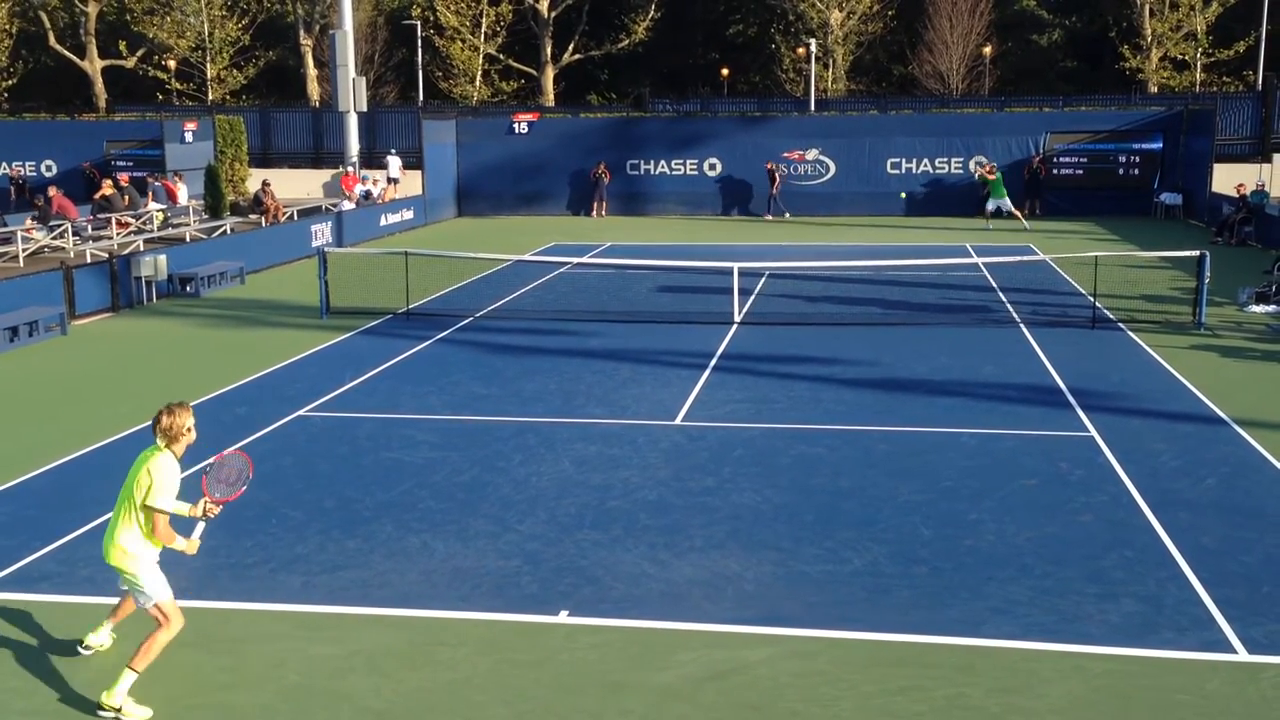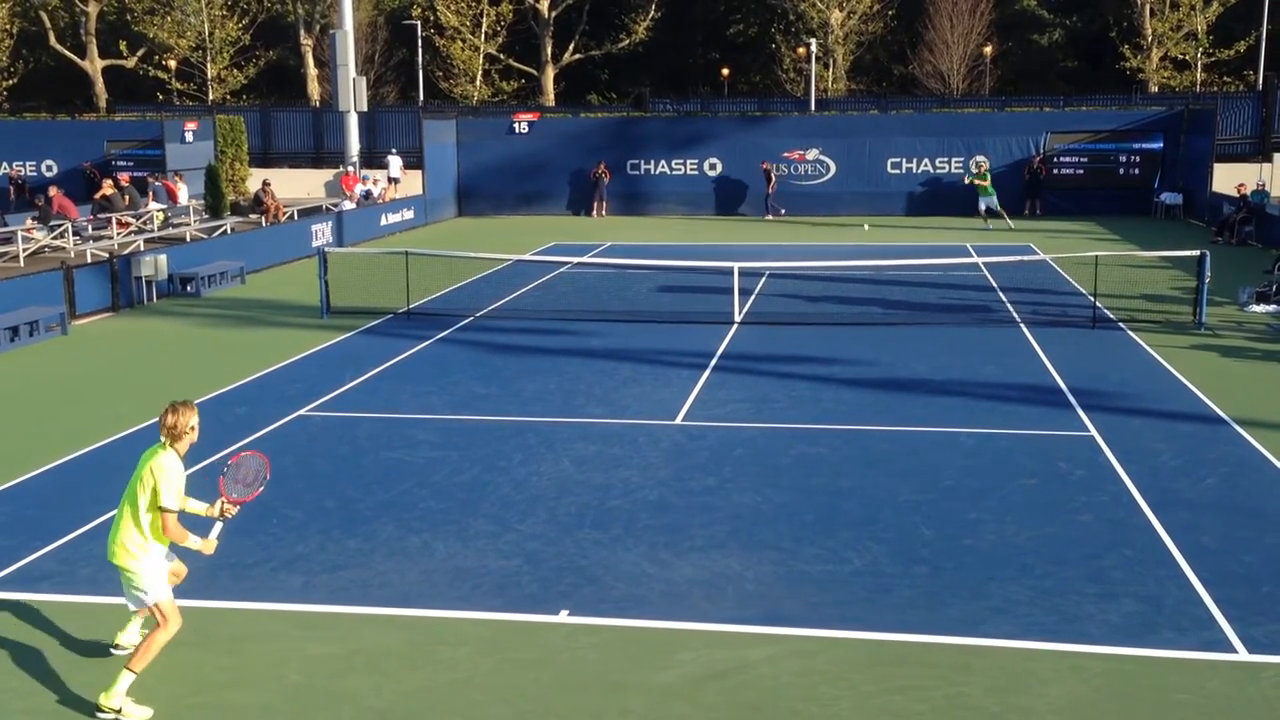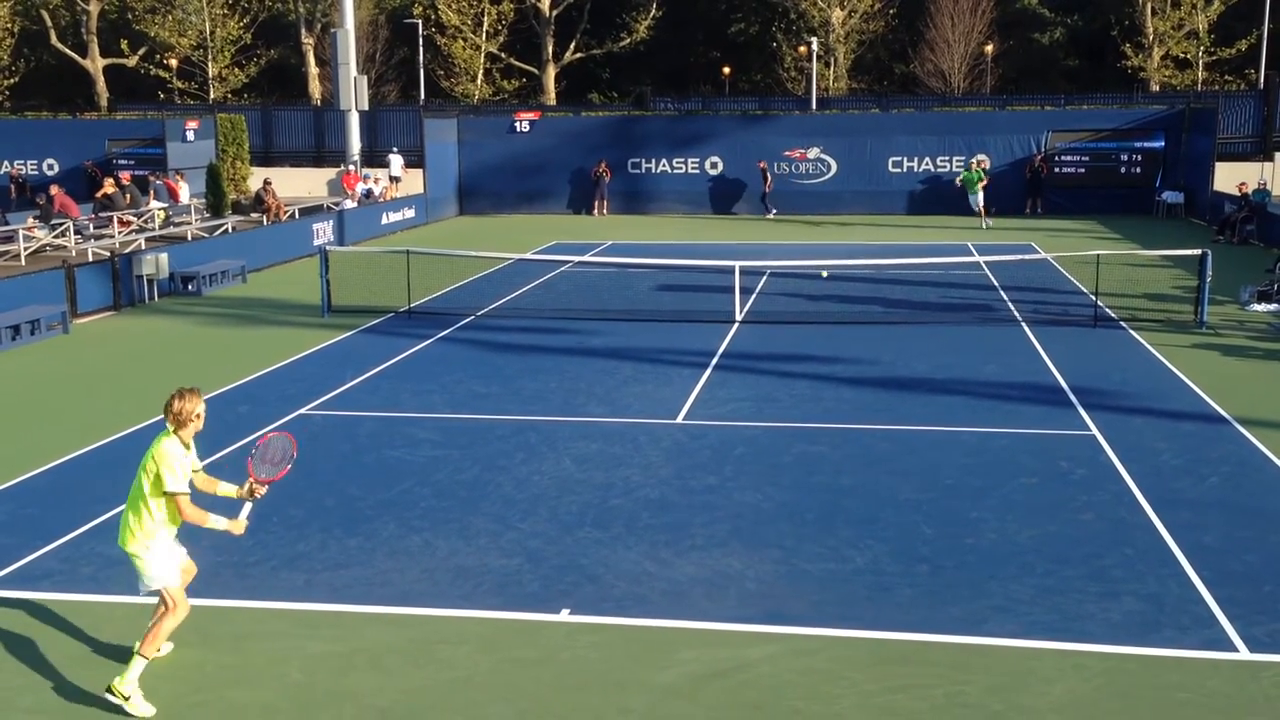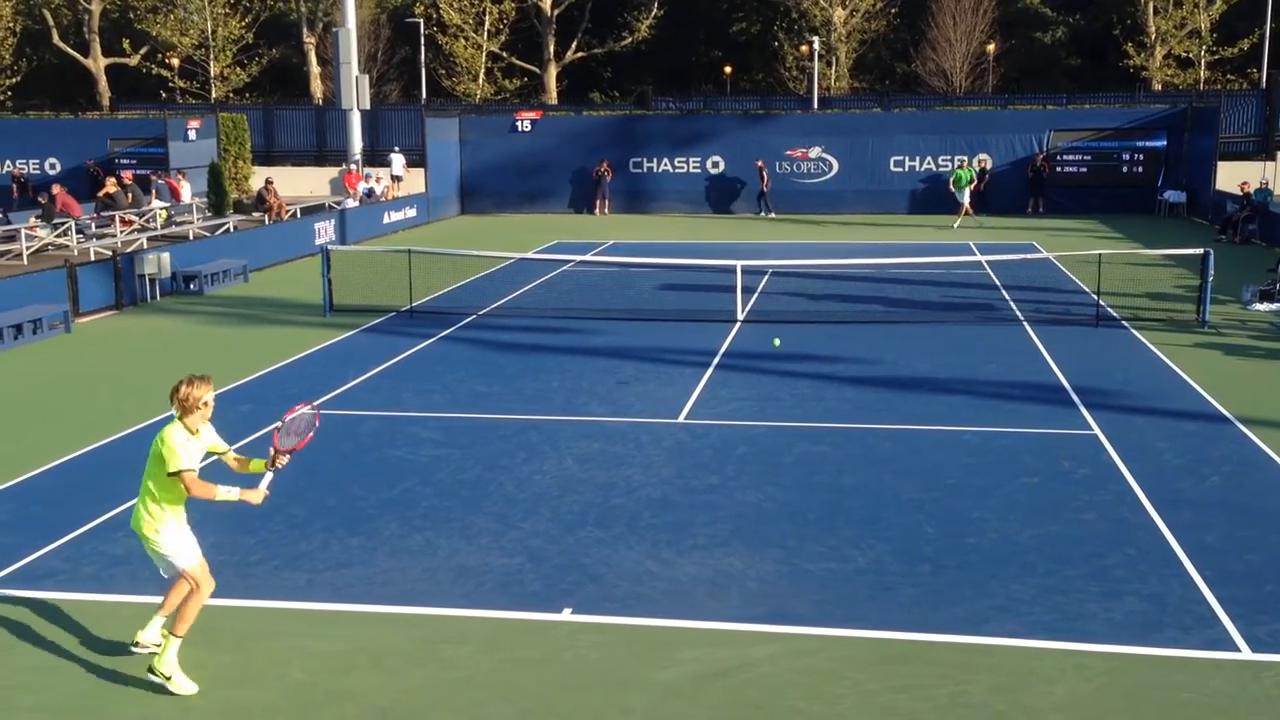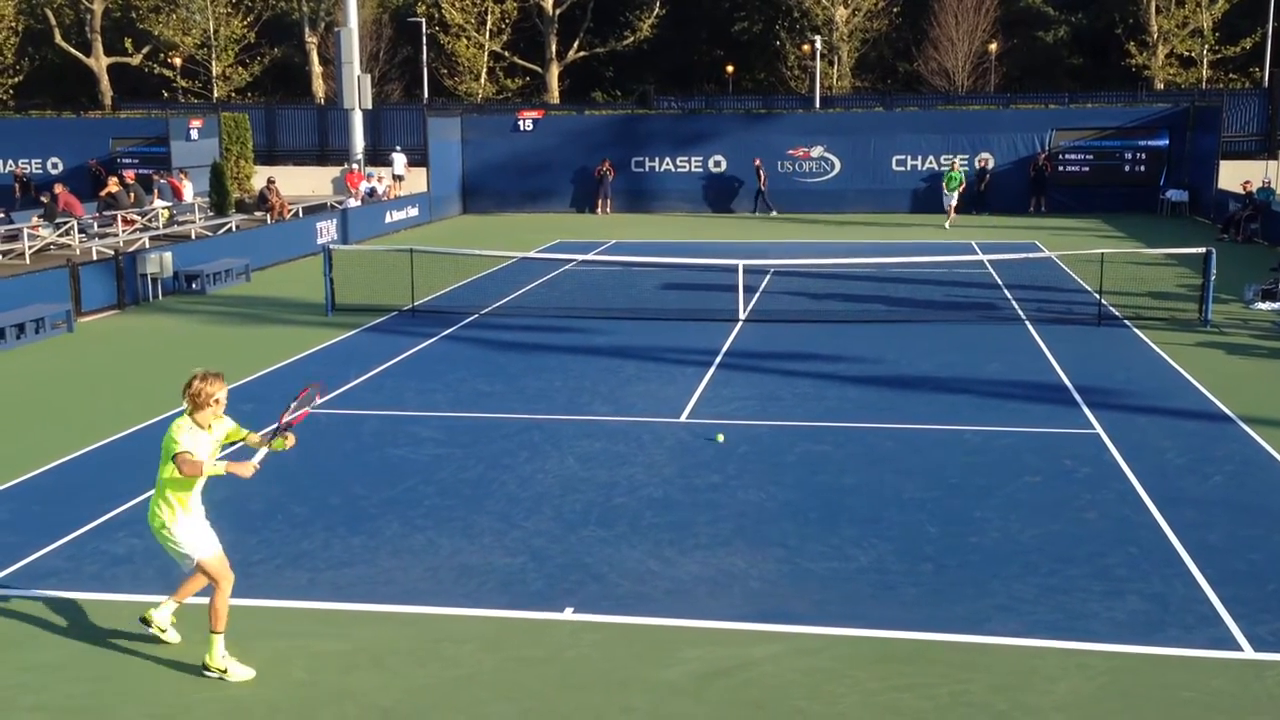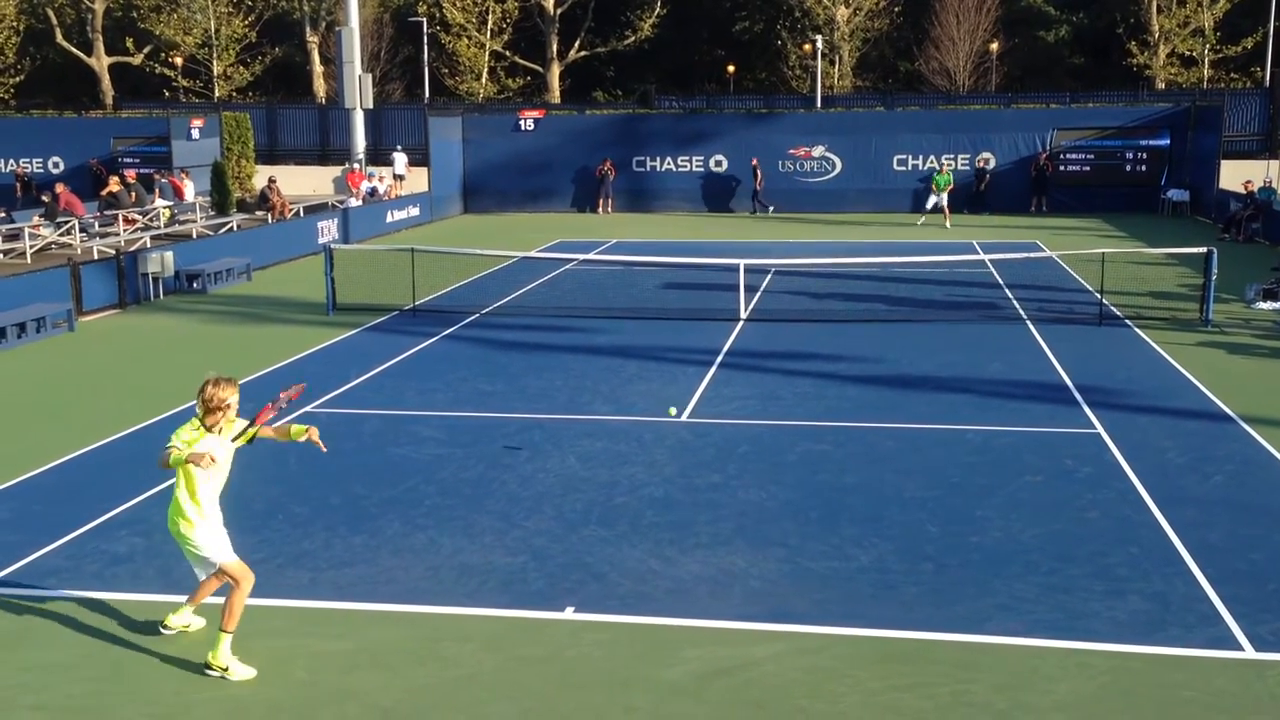
dt=0.1s
person 1, frame 1
left shoulder: (152, 454)
right shoulder: (167, 470)
right elbow: (160, 531)
left wrist: (192, 509)
right wrist: (185, 545)
left hip: (119, 544)
right hip: (135, 552)
left knee: (140, 589)
right knee: (172, 621)
left ankle: (97, 637)
person 1, frame 2
left shoulder: (162, 457)
right shoulder: (168, 467)
right elbow: (170, 529)
left wrist: (212, 510)
right wrist: (201, 545)
left hip: (136, 544)
right hip: (137, 552)
left knee: (176, 572)
right knee: (170, 622)
left ankle: (127, 636)
person 1, frame 3
left shoulder: (179, 444)
right shoulder: (170, 453)
left elbow: (200, 481)
right elbow: (187, 511)
left wrist: (240, 491)
right wrist: (228, 525)
left hip: (154, 533)
right hip: (145, 538)
left knee: (187, 572)
right knee: (178, 608)
left ankle: (148, 640)
right ankle: (125, 685)
person 1, frame 4
left shoulder: (203, 430)
right shoulder: (173, 438)
left elbow: (232, 458)
right elbow: (195, 488)
left wrist: (267, 463)
right wrist: (243, 494)
left hip: (171, 519)
right hip: (156, 524)
left knee: (193, 579)
right knee: (203, 586)
left ankle: (151, 634)
right ankle: (165, 661)
person 1, frame 5
left shoulder: (219, 423)
right shoulder: (180, 432)
left elbow: (254, 441)
right elbow: (188, 468)
left wrist: (281, 440)
right wrist: (229, 467)
left hip: (190, 512)
right hip: (173, 519)
left knee: (210, 569)
right knee: (224, 578)
left ankle: (160, 616)
right ankle: (217, 658)
person 1, frame 6
left shoulder: (233, 427)
right shoulder: (186, 434)
left elbow: (274, 431)
right elbow: (167, 459)
left wrist: (304, 430)
right wrist: (193, 457)
left hip: (208, 519)
right hip: (192, 525)
left knee: (222, 573)
right knee: (244, 579)
left ankle: (180, 616)
right ankle: (220, 658)
